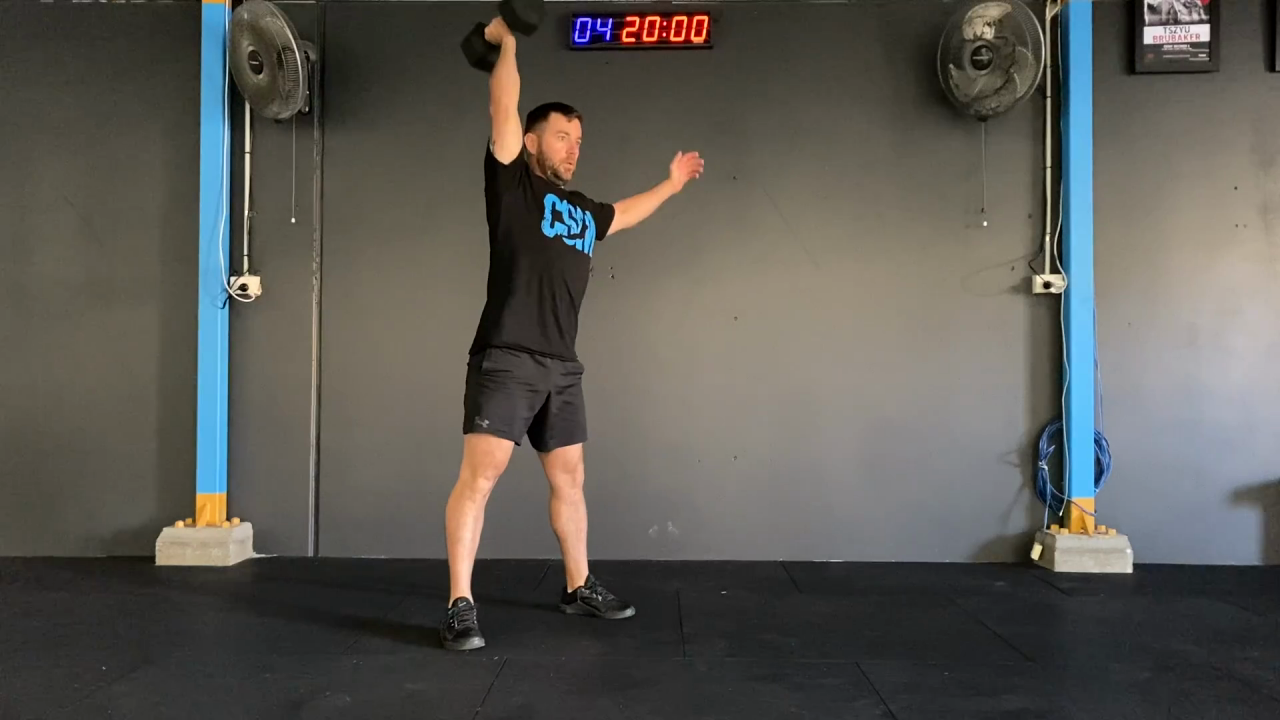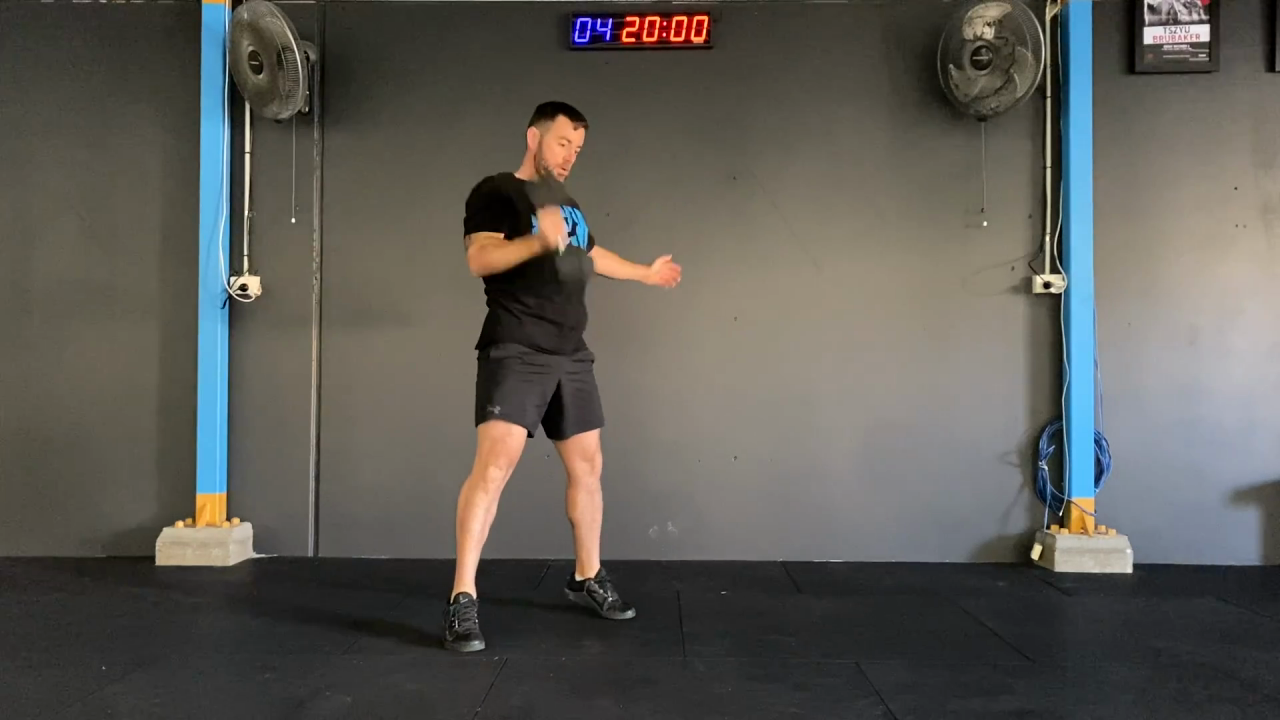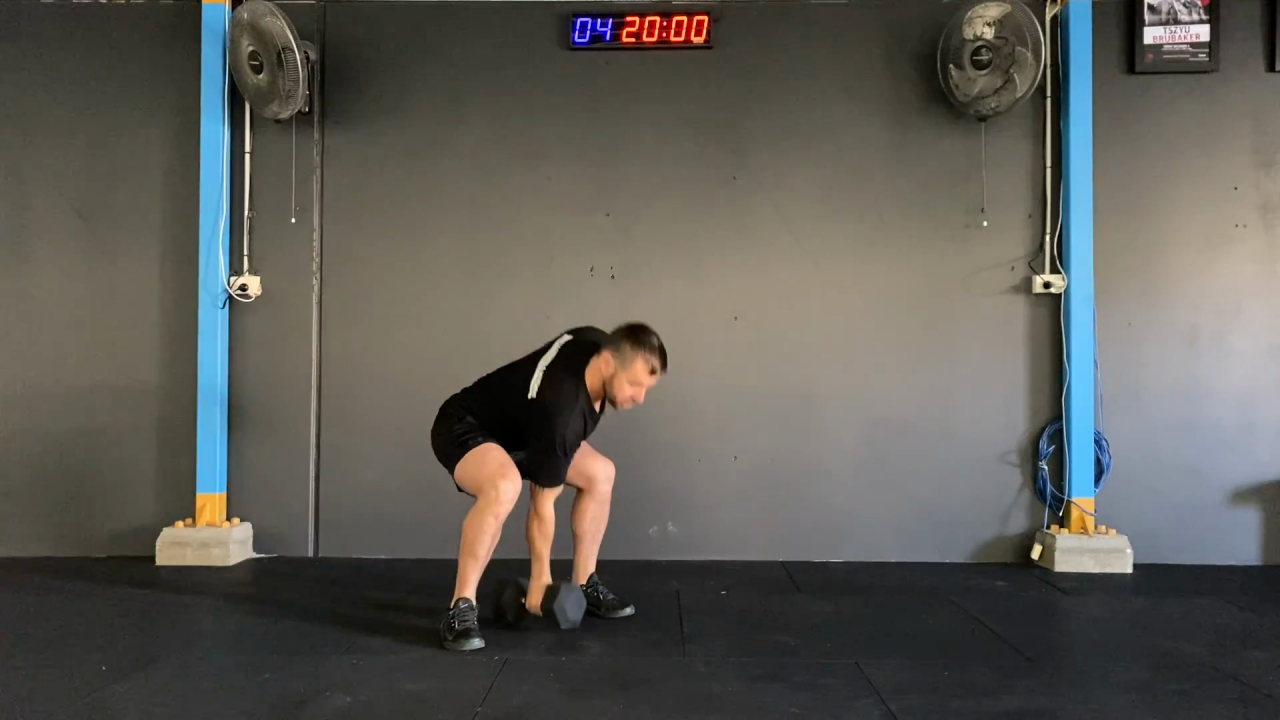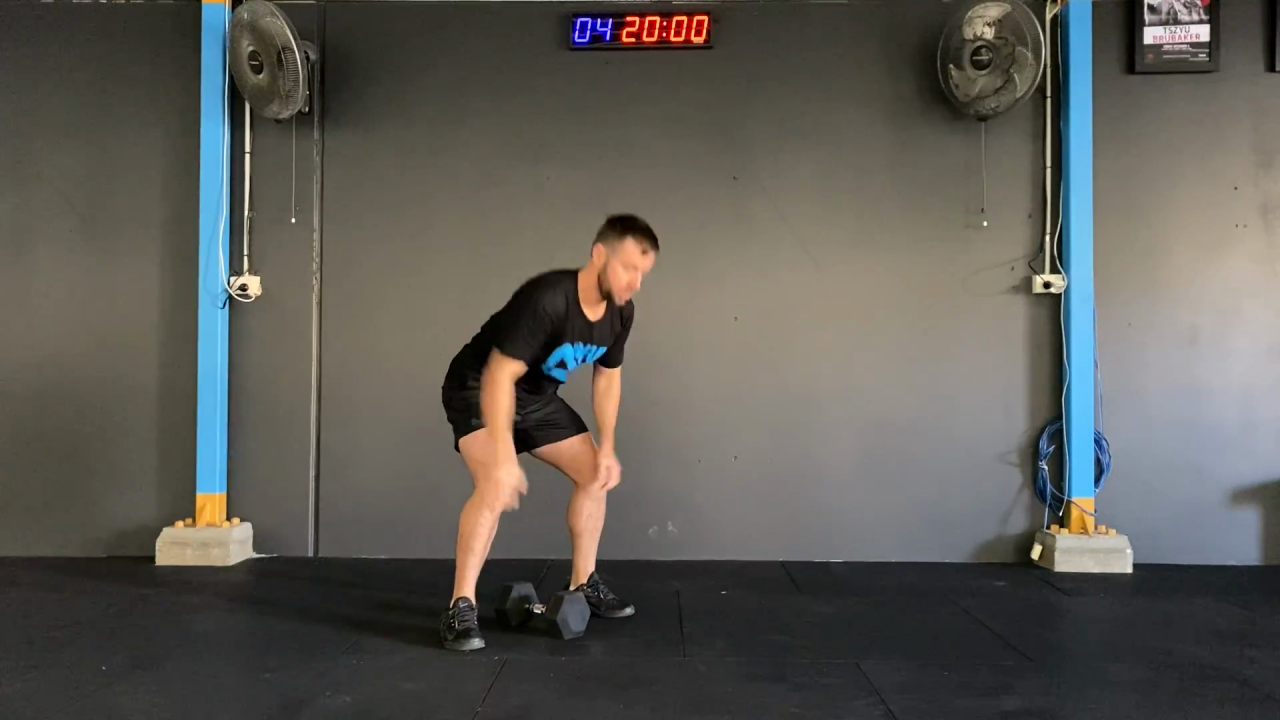
dt=0.7s
person 1, frame 1
left shoulder: (582, 209)
right shoulder: (512, 186)
left elbow: (624, 214)
right elbow: (503, 114)
left wrist: (671, 183)
right wrist: (506, 46)
left hip: (561, 366)
right hip: (506, 360)
left knee: (569, 478)
right knee: (480, 477)
left ankle: (579, 587)
right ankle: (460, 603)
person 1, frame 2
left shoulder: (566, 202)
right shoulder: (495, 194)
left elbow: (590, 253)
right elbow: (479, 259)
left wrist: (644, 272)
right wrist: (538, 239)
left hip: (571, 356)
right hip: (515, 354)
left knee: (588, 467)
right knee: (494, 467)
left ankle: (588, 579)
right ankle: (462, 601)
person 1, frame 3
left shoulder: (594, 342)
right shoulder: (561, 412)
right elbow: (542, 507)
right wrist: (541, 580)
left hip: (515, 428)
right hip: (463, 427)
left knee: (600, 476)
right knee: (505, 488)
left ankle: (584, 585)
right ankle: (461, 609)
person 1, frame 4
left shoulder: (620, 315)
right shoulder: (547, 300)
left elbow: (606, 377)
right elbow: (499, 378)
left wrist: (607, 447)
right wrist: (502, 456)
left hip: (537, 393)
right hip: (476, 387)
left knee: (598, 473)
right knee: (499, 482)
left ankle: (583, 586)
right ankle: (460, 608)
